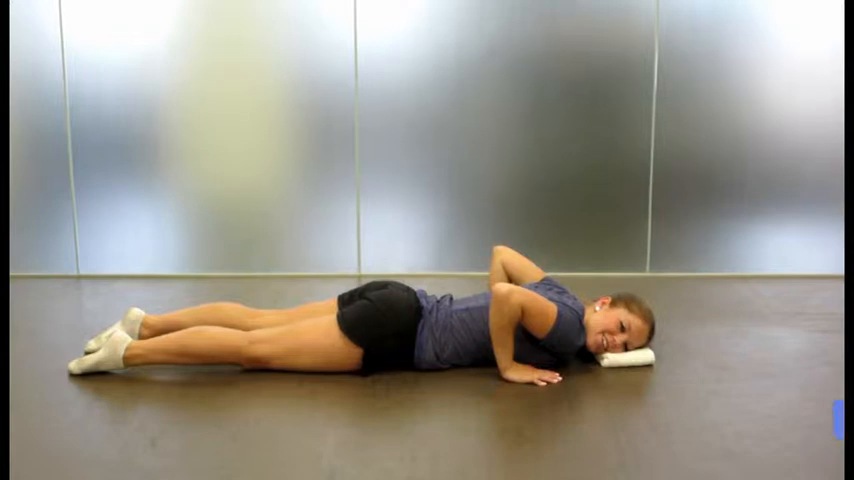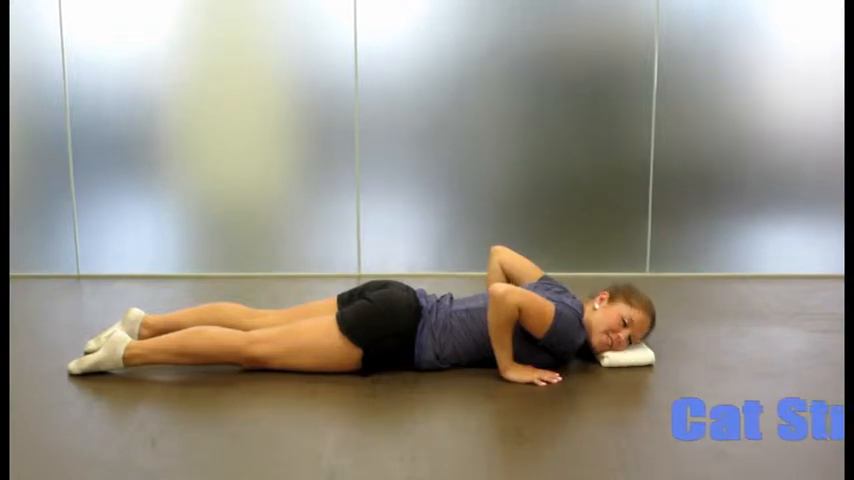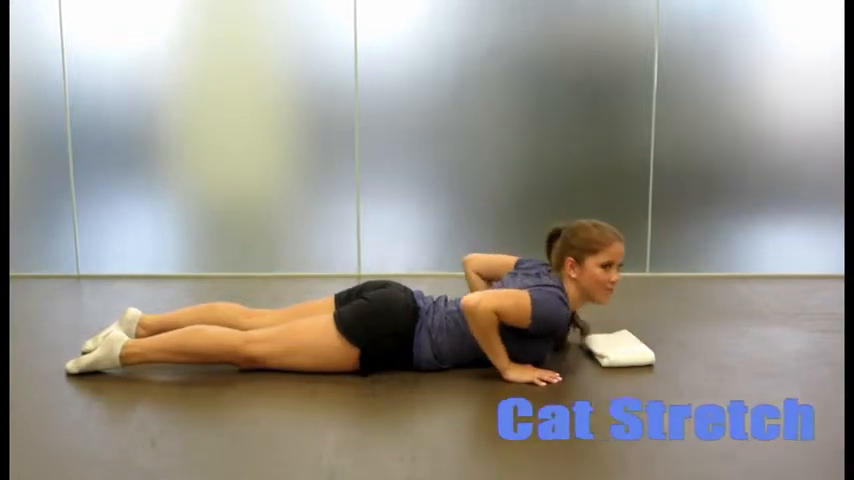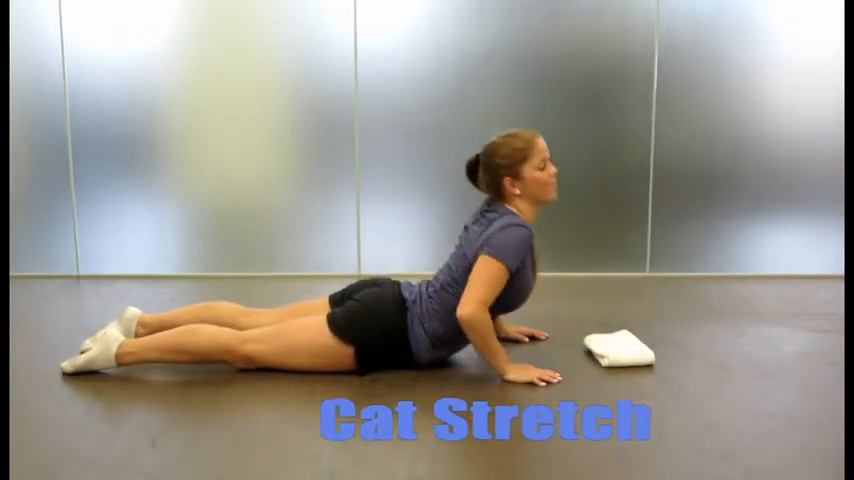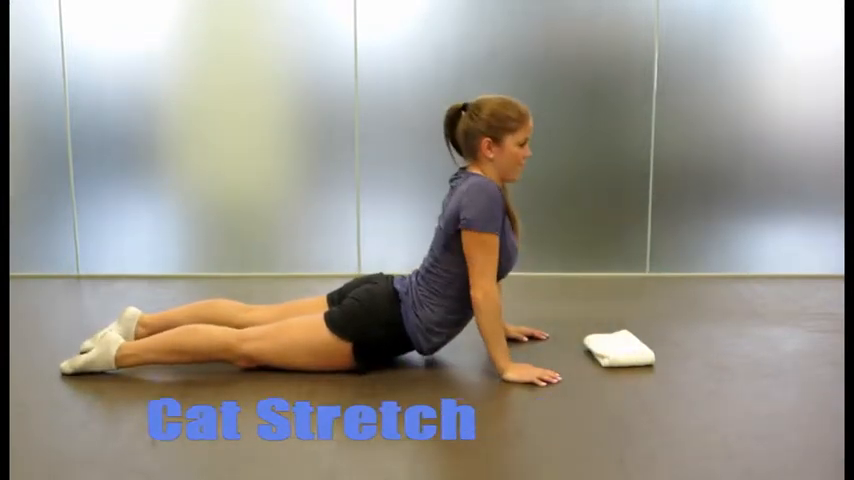
dt=0.7s
person 1, frame 1
left shoulder: (555, 293)
right shoulder: (564, 328)
left elbow: (500, 252)
right elbow: (508, 299)
right wrist: (506, 364)
left hip: (400, 308)
right hip: (395, 332)
left knee: (261, 322)
right knee: (255, 348)
left ankle: (144, 322)
right ankle: (128, 352)
person 1, frame 2
left shoulder: (556, 291)
right shoulder: (564, 329)
left elbow: (498, 253)
right elbow: (505, 297)
right wrist: (507, 364)
left hip: (399, 308)
right hip: (394, 331)
left knee: (259, 321)
right knee: (255, 349)
left ankle: (143, 322)
right ankle: (126, 351)
person 1, frame 3
left shoulder: (537, 269)
right shoulder: (554, 307)
left elbow: (472, 262)
right elbow: (475, 305)
right wrist: (507, 365)
left hip: (394, 305)
right hip: (390, 332)
left knee: (257, 319)
right knee: (252, 348)
left ankle: (140, 322)
right ankle: (124, 349)
person 1, frame 4
left shoulder: (497, 211)
right shoulder: (514, 231)
right elbow: (469, 312)
left wrist: (500, 326)
right wrist: (505, 367)
left hip: (386, 303)
right hip: (384, 330)
left knee: (254, 317)
right knee: (246, 347)
left ankle: (139, 321)
right ankle: (120, 349)
person 1, frame 5
left shoulder: (474, 183)
right shoulder: (482, 193)
left elbow: (480, 276)
right elbow: (481, 290)
left wrist: (502, 326)
right wrist: (505, 366)
left hip: (384, 298)
right hip: (382, 324)
left knee: (253, 316)
right knee: (245, 347)
left ankle: (140, 322)
right ankle: (119, 352)
